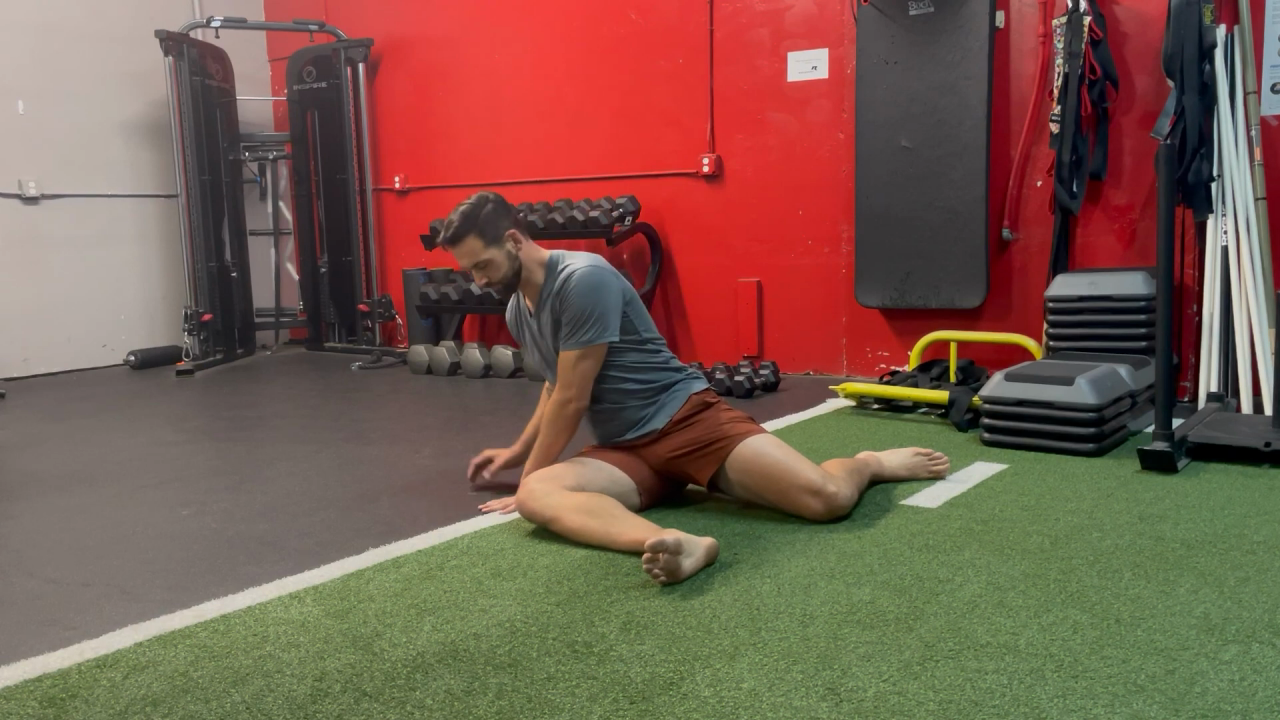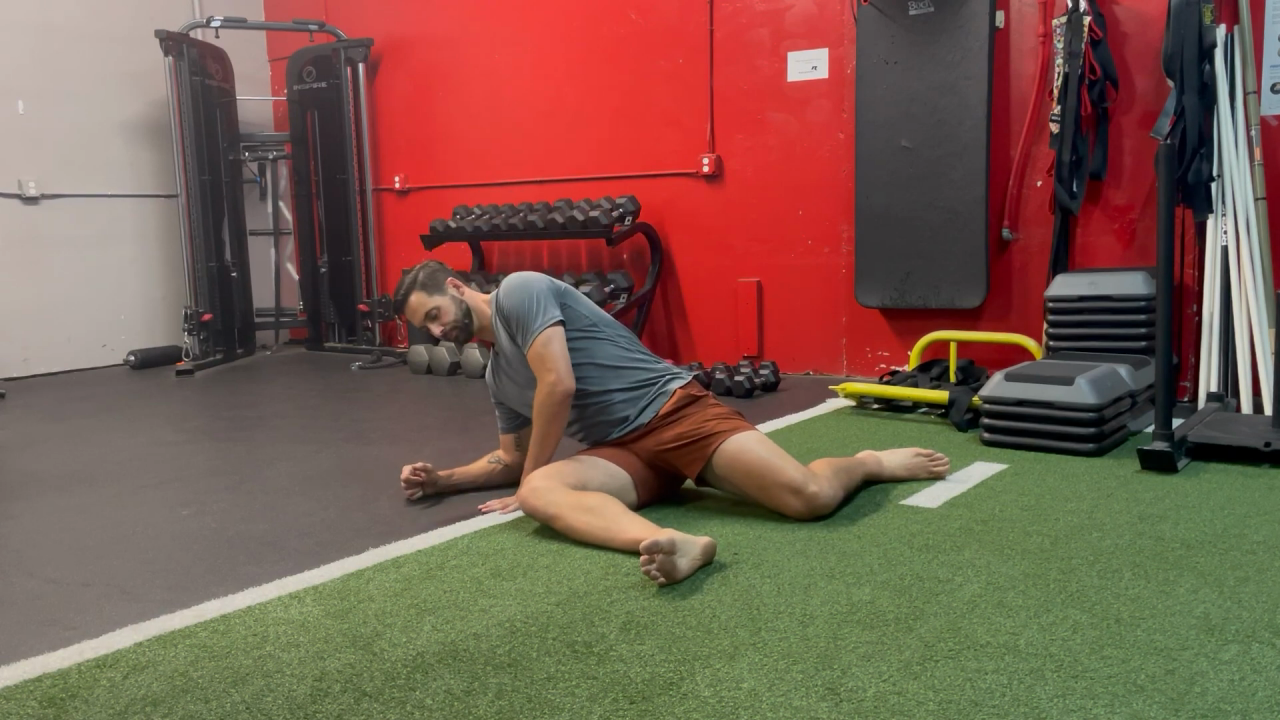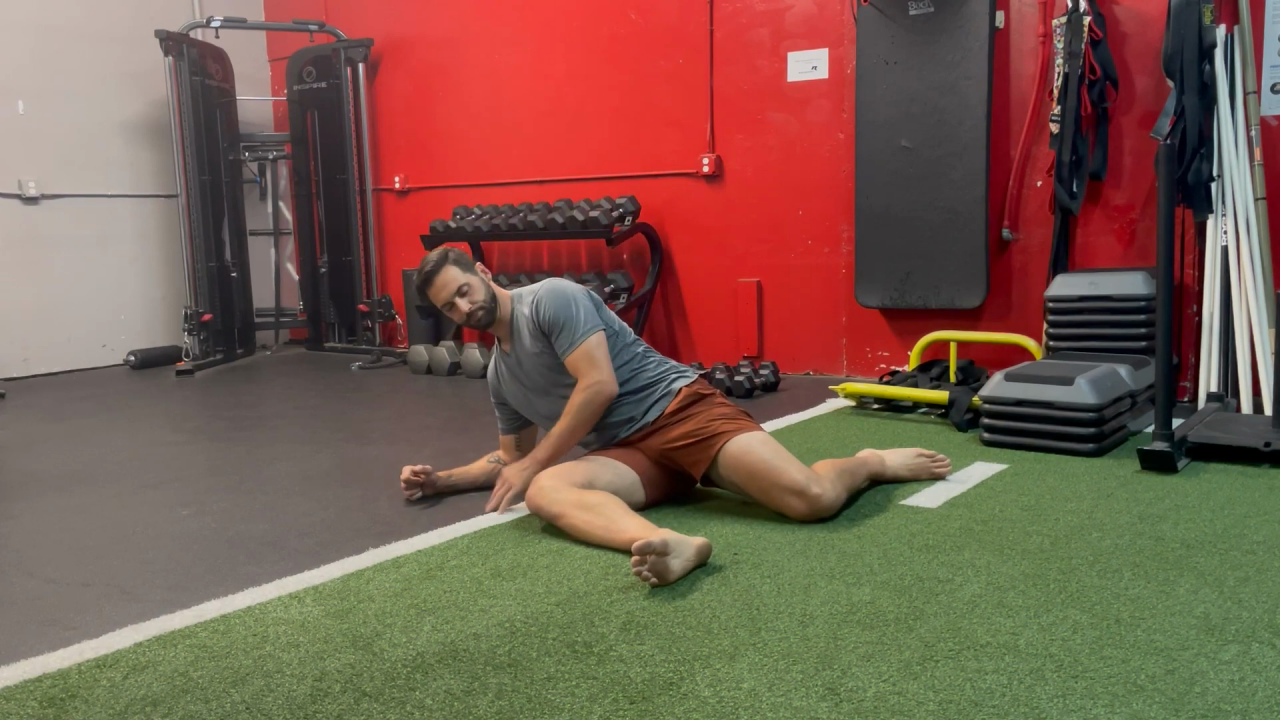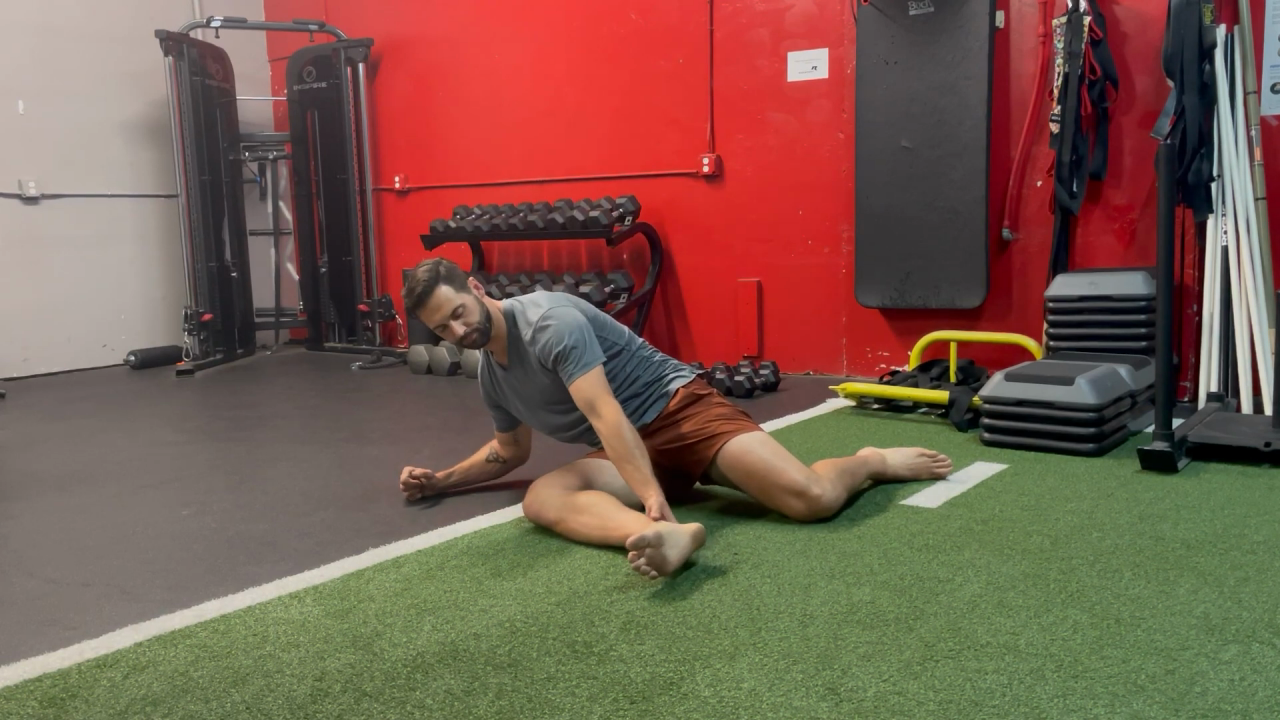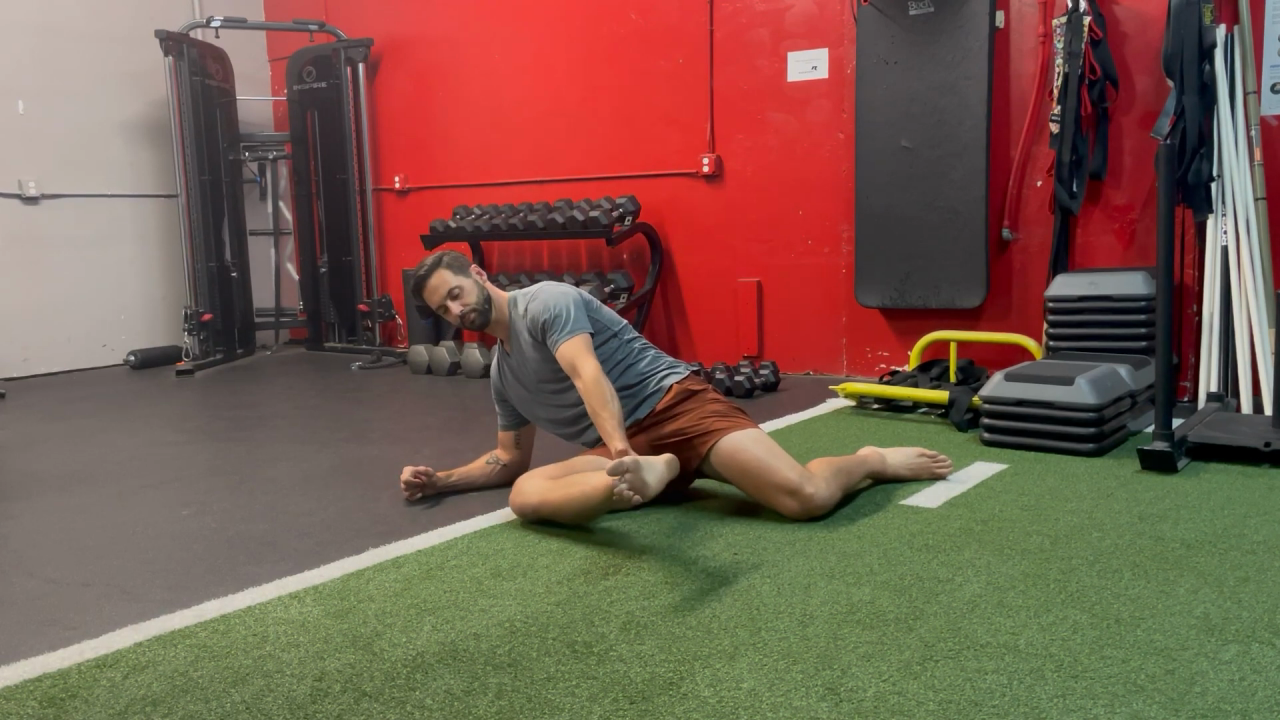
dt=1s
person 1, frame 1
left shoulder: (585, 279)
right shoulder: (517, 312)
left elbow: (572, 400)
left wrist: (529, 472)
right wrist: (516, 451)
left hip: (687, 418)
right hip: (626, 449)
left knee: (827, 497)
right knee: (538, 497)
left ankle: (874, 464)
right ankle: (670, 544)
person 1, frame 2
left shoulder: (518, 290)
right shoulder: (498, 374)
left elbow: (558, 384)
right elbow: (512, 458)
left wrist: (528, 479)
right wrist: (443, 479)
left hip: (674, 409)
right hip: (623, 449)
left knee: (810, 496)
right knee: (540, 493)
left ankle: (869, 464)
right ankle: (672, 544)
person 1, frame 3
left shoulder: (550, 299)
right shoulder: (500, 374)
left elbow: (601, 384)
right elbow: (509, 458)
left wrist: (534, 463)
right wrist: (440, 479)
left hip: (678, 409)
right hip: (627, 453)
left knee: (813, 497)
right knee: (544, 492)
left ankle: (874, 463)
right ankle: (667, 544)
person 1, frame 4
left shoulder: (550, 320)
right shoulder: (490, 375)
left elbow: (606, 414)
right elbow: (510, 451)
left wrist: (653, 499)
right wrist: (439, 480)
left hip: (679, 408)
right hip: (627, 449)
left knee: (813, 497)
right knee: (540, 499)
left ankle: (873, 463)
right ankle: (668, 535)
person 1, frame 5
left shoulder: (547, 303)
right shoulder: (501, 372)
left elbow: (590, 376)
right elbow: (511, 458)
left wrist: (622, 450)
right wrist: (440, 479)
left hip: (674, 405)
right hip: (620, 448)
left knee: (805, 497)
right knee: (524, 493)
left ankle: (871, 461)
